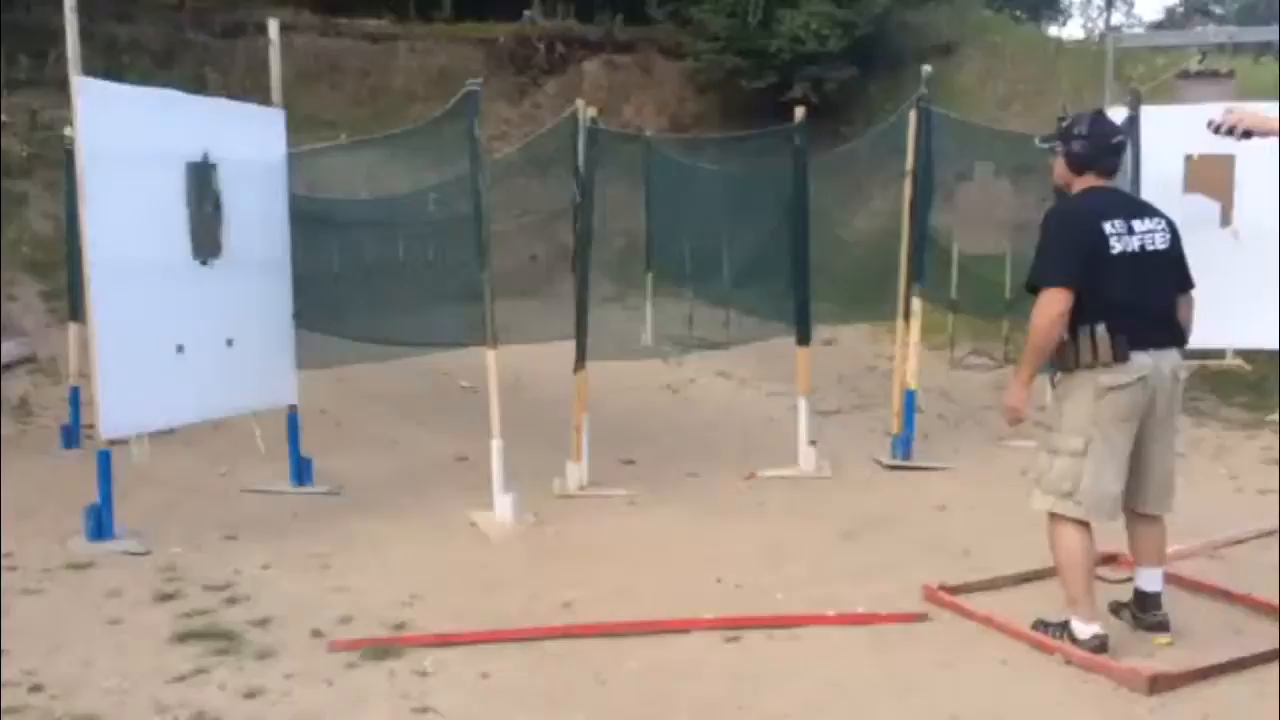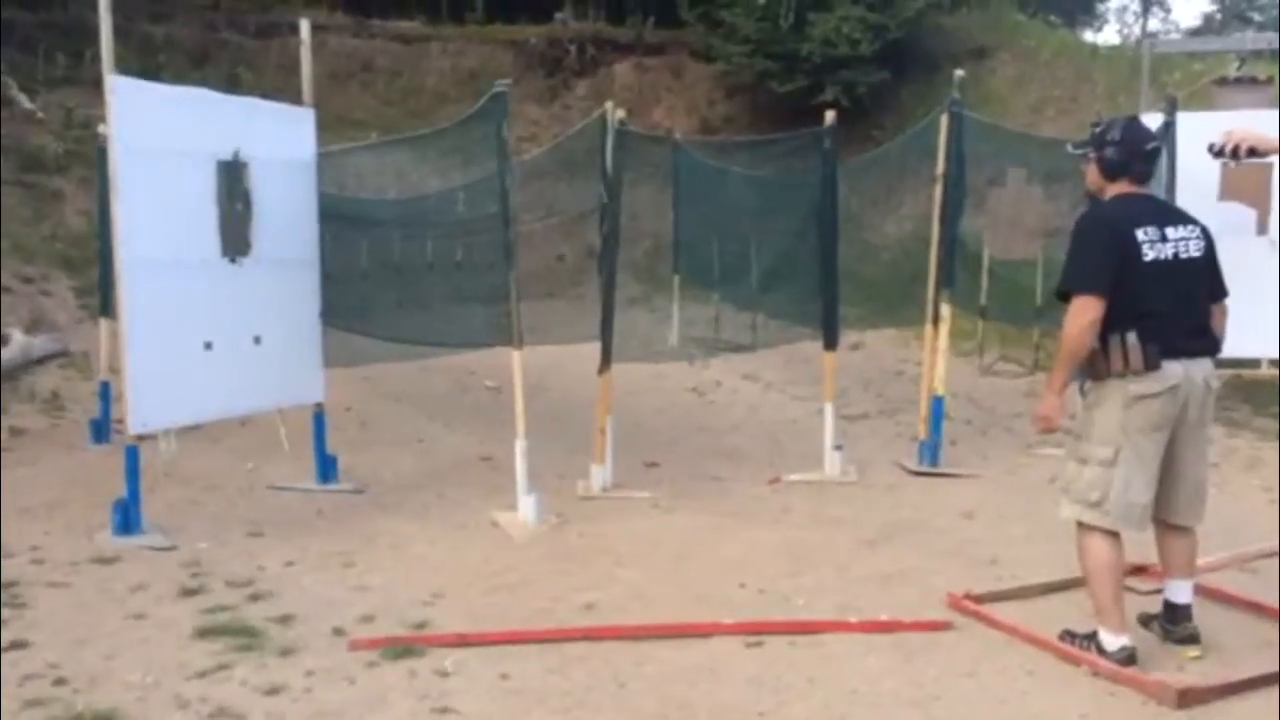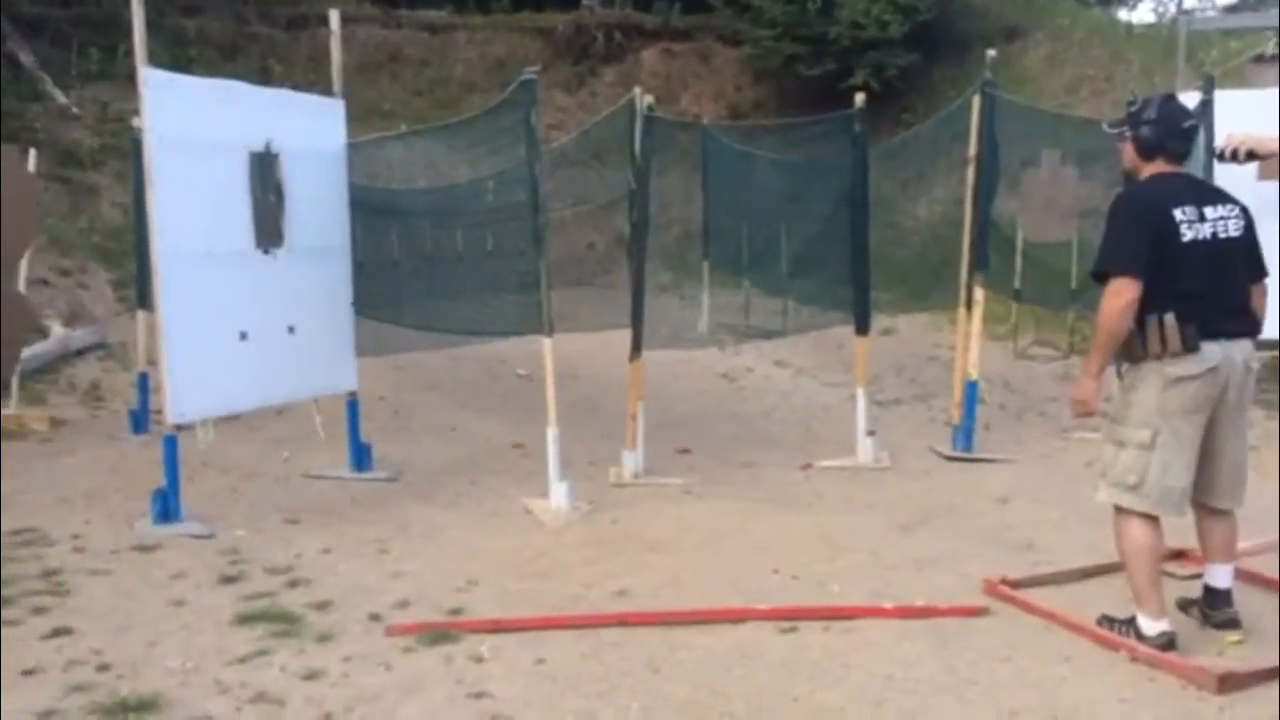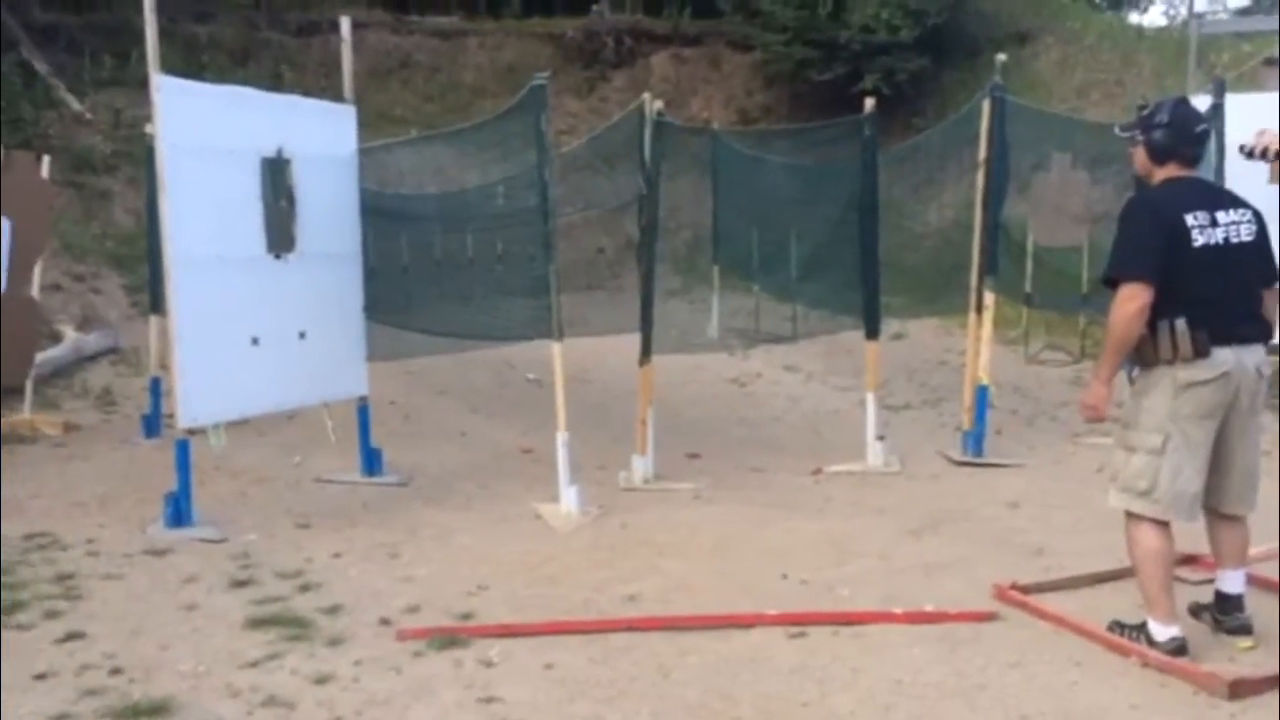
dt=1s
person 1, frame 1
left shoulder: (1070, 216)
right shoulder: (1157, 219)
left elbow: (1055, 307)
right elbow: (1184, 305)
left wrist: (1021, 379)
left hip: (1104, 372)
right hip: (1162, 367)
left knee: (1068, 503)
right knee: (1146, 497)
left ankle: (1084, 626)
right ankle: (1149, 603)
person 1, frame 2
left shoulder: (1102, 221)
right shoulder: (1191, 226)
left elbow: (1087, 315)
right elbow: (1217, 312)
left wrist: (1054, 389)
left hip: (1135, 381)
right hip: (1195, 376)
left knee: (1096, 512)
right knee: (1177, 507)
left ankle: (1112, 638)
right ankle: (1179, 616)
person 1, frame 3
left shoulder: (1138, 202)
right shoulder: (1228, 205)
left elbow: (1124, 297)
right elbow: (1257, 293)
left wrist: (1091, 372)
left hip: (1172, 363)
right hip: (1234, 358)
left knee: (1134, 497)
right knee: (1216, 493)
left ankle: (1151, 624)
right ankle: (1218, 600)
person 1, frame 4
left shoulder: (1149, 207)
left elbow: (1135, 301)
left wrist: (1102, 377)
left hip: (1183, 370)
left knee: (1145, 503)
right knee: (1228, 499)
left ankle: (1162, 630)
right ankle: (1230, 607)
